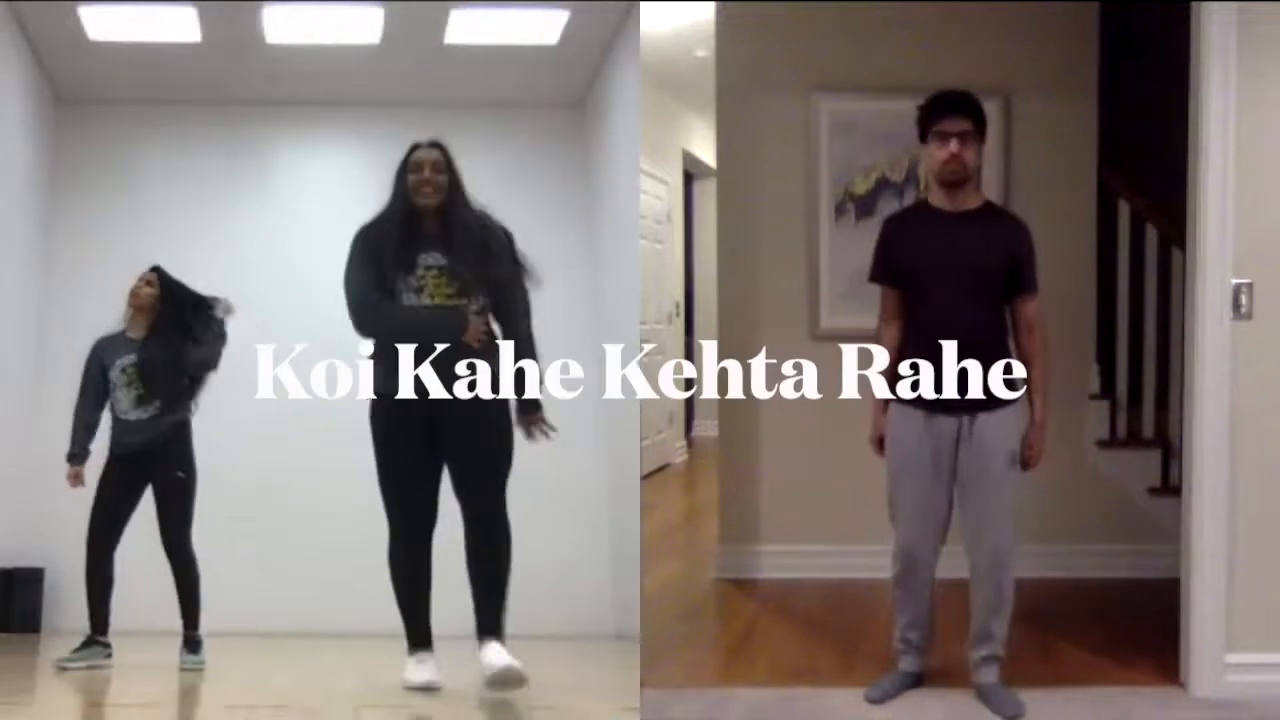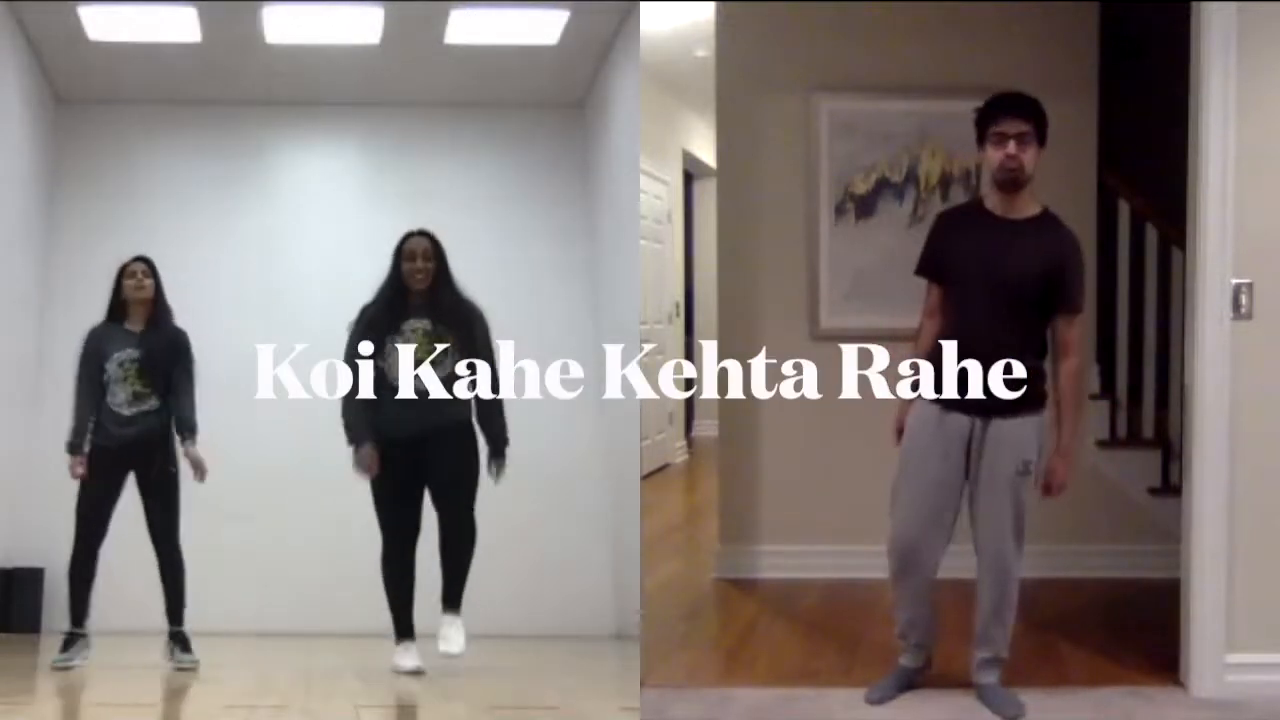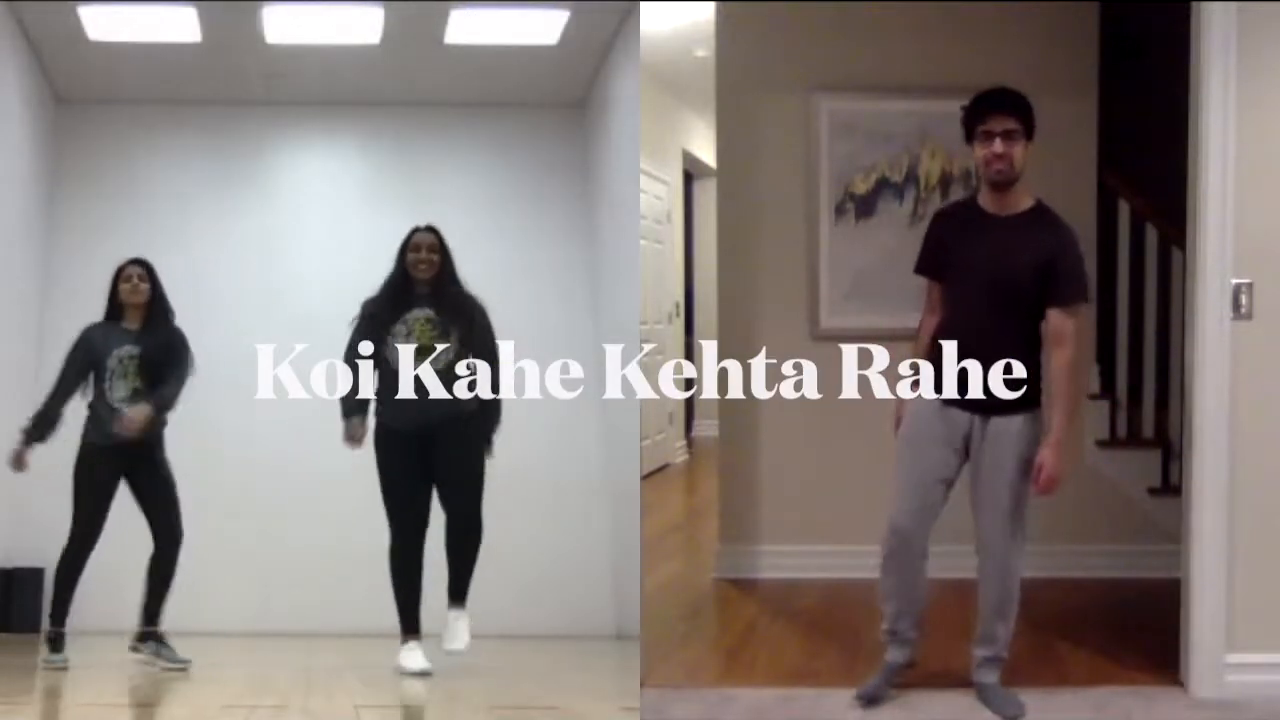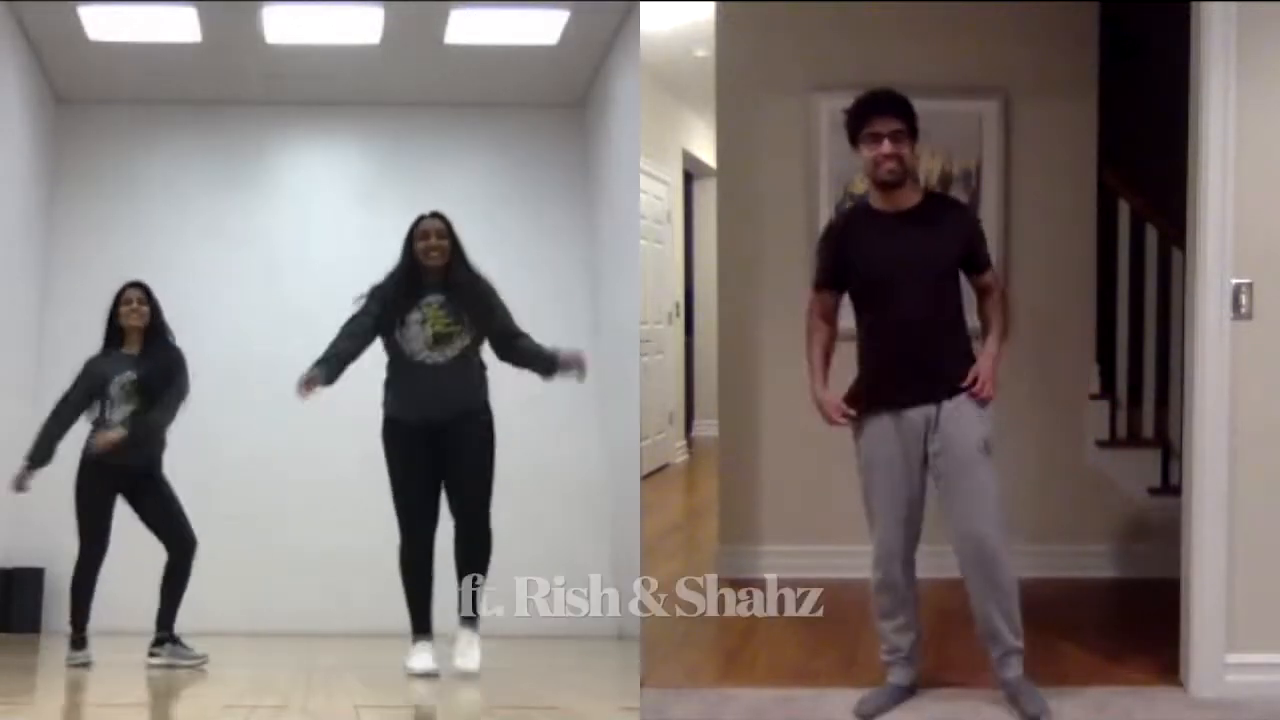
dt=1s
person 1, frame 1
left shoulder: (1009, 232)
right shoulder: (900, 230)
left elbow: (1028, 328)
right elbow: (891, 324)
left wrist: (1038, 415)
right wrist: (879, 408)
left hip: (992, 412)
right hip: (917, 411)
left knee: (993, 546)
right knee: (913, 545)
left ankle: (988, 669)
right ankle: (910, 659)
person 1, frame 2
left shoulder: (1057, 243)
right shoulder: (951, 226)
left elbow: (1067, 350)
left wrist: (1064, 446)
right wrist: (908, 396)
left hip: (1014, 419)
right hip: (940, 408)
left knee: (1000, 551)
right knee: (910, 541)
right ankle: (912, 658)
person 1, frame 3
left shoulder: (1053, 237)
right shoulder: (948, 224)
left elbow: (1062, 342)
left wrist: (1056, 438)
right wrist: (909, 391)
left hip: (1011, 414)
right hip: (938, 401)
left knee: (1001, 548)
right knee: (904, 528)
right ankle: (897, 650)
person 1, frame 4
left shoulder: (955, 218)
right shoulder: (845, 233)
left elbow: (990, 289)
right elbow: (820, 314)
left wrist: (991, 352)
right wrist: (819, 385)
left hip: (955, 402)
right hip: (880, 410)
left knee: (981, 537)
right knee: (891, 547)
left ankle: (1010, 667)
person 2, frame 1
left shoulder: (486, 241)
right shoulder: (375, 242)
left elbow: (516, 320)
right elbow: (366, 315)
left wrist: (529, 400)
right wrist: (452, 325)
left hip: (475, 395)
right hip: (401, 401)
left knee: (486, 508)
right knee: (409, 525)
left ankle: (491, 642)
right ankle: (419, 650)
person 2, frame 2
left shoulder: (464, 316)
right shoulder: (375, 318)
right elbow: (355, 384)
left wrist: (497, 444)
right wrist: (361, 440)
left hip: (449, 434)
right hip: (391, 442)
left knee: (457, 514)
right knee: (398, 539)
left ankle: (452, 612)
right ankle: (404, 640)
person 2, frame 3
left shoulder: (467, 310)
right shoulder: (378, 310)
left elbow: (489, 371)
right elbow: (354, 369)
left wrist: (487, 428)
right wrist: (353, 414)
left hip: (456, 425)
right hip: (398, 433)
left knee: (464, 507)
right knee: (406, 531)
left ankle: (456, 604)
right ankle: (410, 639)
person 2, frame 4
left shoulder: (476, 293)
right shoulder: (390, 297)
left elbow: (513, 343)
right elbow: (354, 335)
left wrist: (555, 361)
right wrist: (323, 370)
left hip: (467, 420)
right hip: (406, 424)
left knee: (471, 512)
right knee: (416, 527)
left ankle: (468, 625)
right ankle: (421, 640)
person 3, frame 1
left shoulder: (175, 343)
right shoulder: (105, 348)
left elbow: (206, 360)
right elbow: (89, 406)
left wrist: (216, 316)
right wrist: (77, 456)
left hip: (170, 452)
right hip: (124, 456)
left knee: (177, 546)
right knee: (99, 545)
left ankle: (192, 639)
right ankle: (98, 641)
person 3, frame 2
left shoulder: (173, 339)
right shoulder: (100, 337)
left elbow: (183, 395)
right elbow: (87, 396)
left wrist: (189, 441)
right wrist: (78, 449)
left hip: (157, 449)
right hip: (107, 449)
left knee: (166, 541)
right knee: (86, 537)
left ankle: (178, 637)
right ankle: (77, 634)
person 3, frame 3
left shoulder: (168, 337)
right shoulder: (95, 336)
left elbow: (174, 385)
right elbow: (63, 389)
left wrist: (149, 408)
right wrist: (31, 437)
left hip: (147, 450)
right hip: (100, 448)
left knee: (170, 535)
right knee: (83, 538)
left ankle: (149, 634)
right ankle: (56, 634)
person 3, frame 4
left shoulder: (169, 359)
right shoulder: (99, 363)
left elbow: (167, 409)
right elbow: (65, 412)
left wrist: (124, 432)
right wrist: (33, 462)
left hip: (144, 470)
right hip: (98, 468)
left knee: (183, 544)
right knee: (92, 553)
left ankle: (163, 639)
right ankle: (78, 640)
